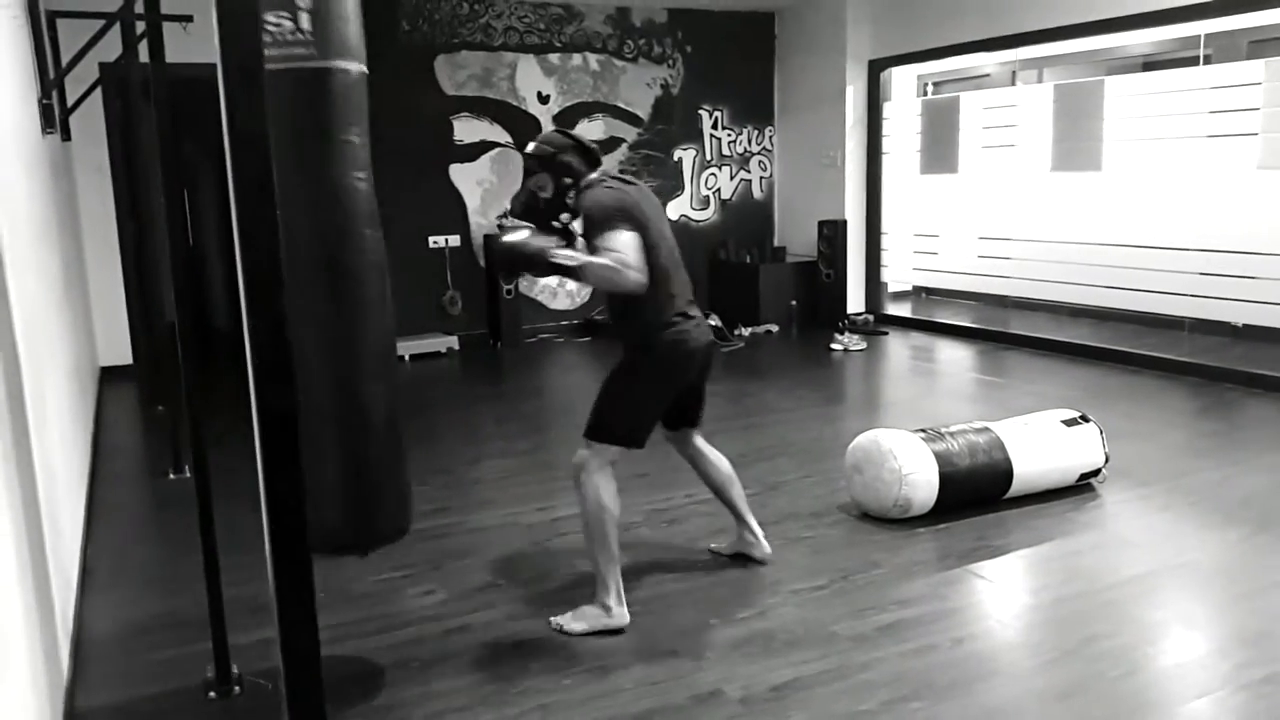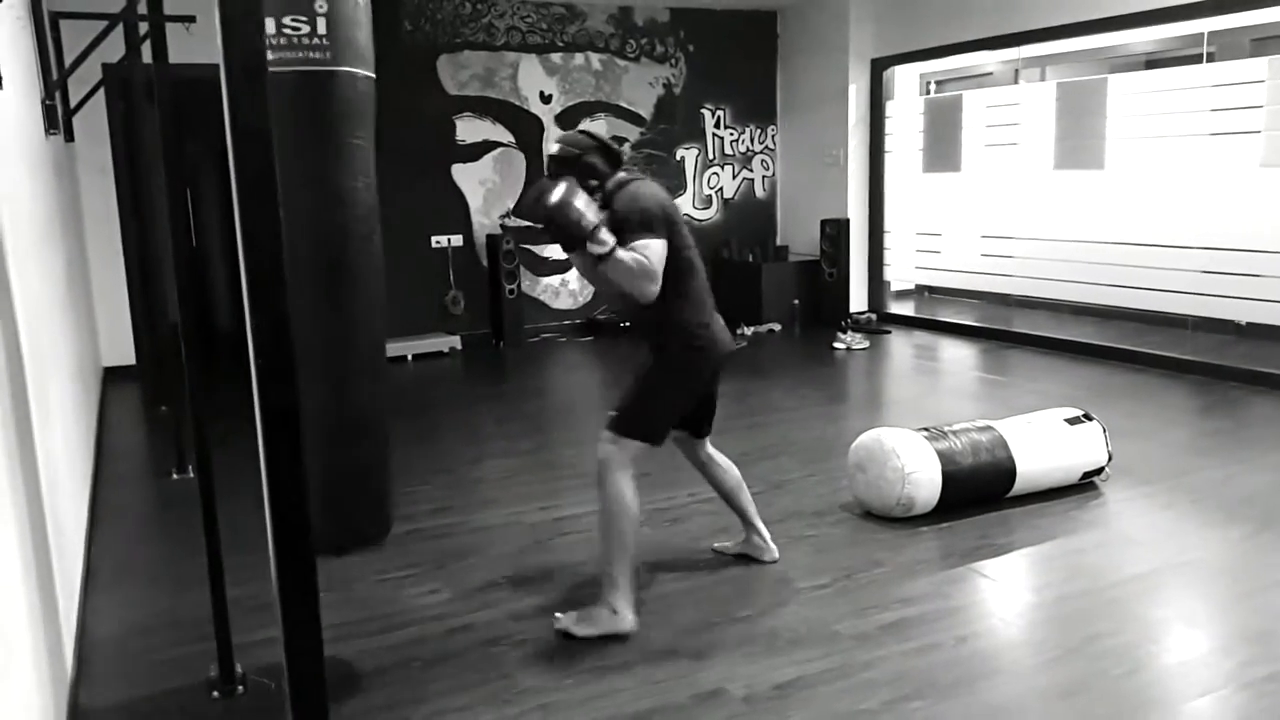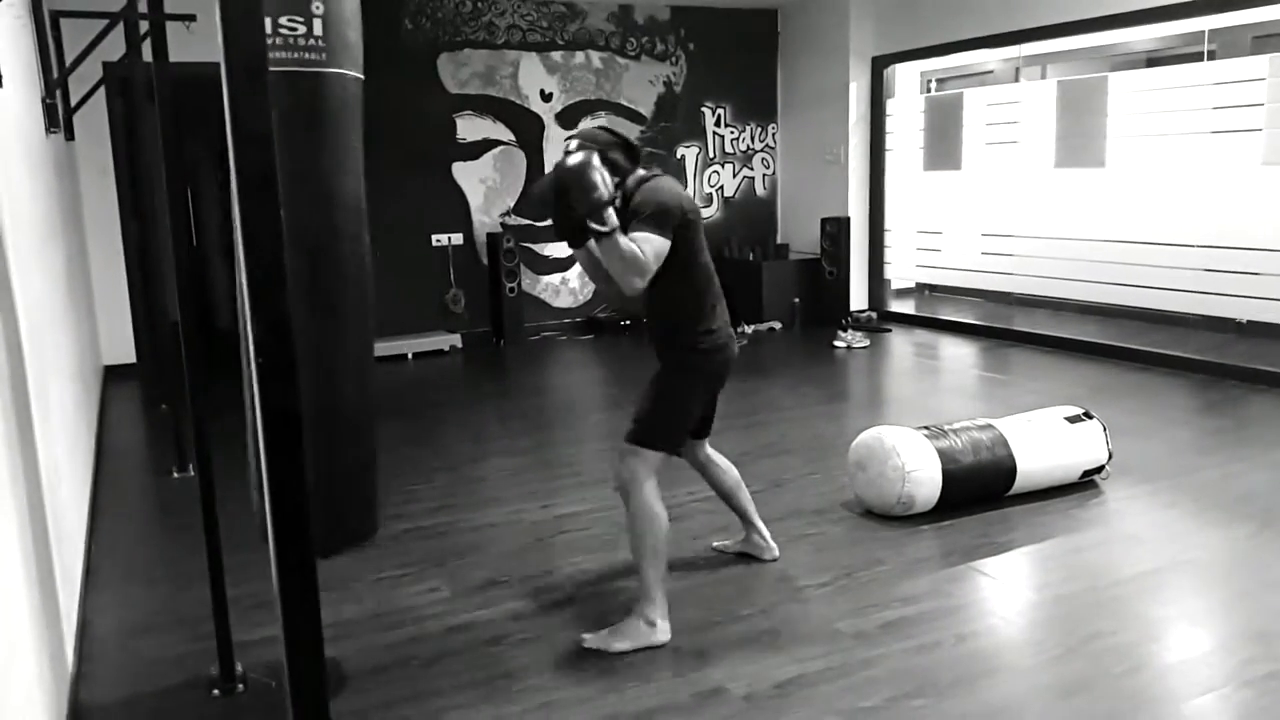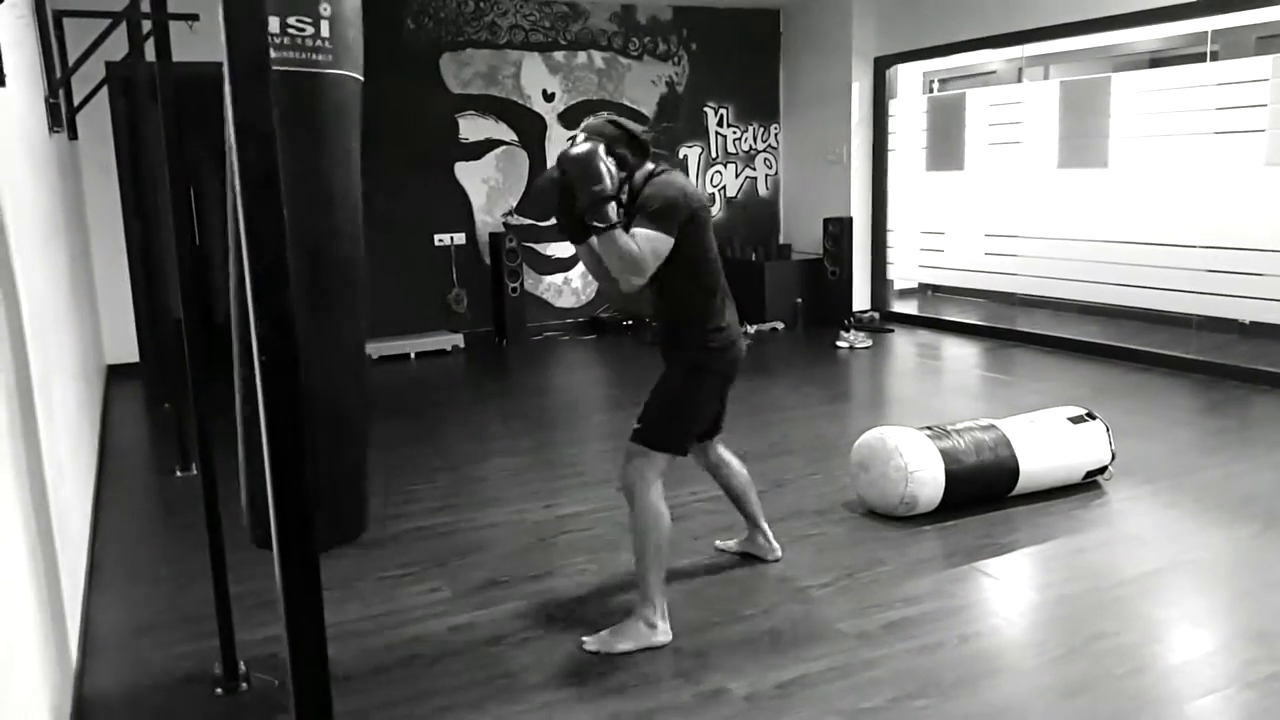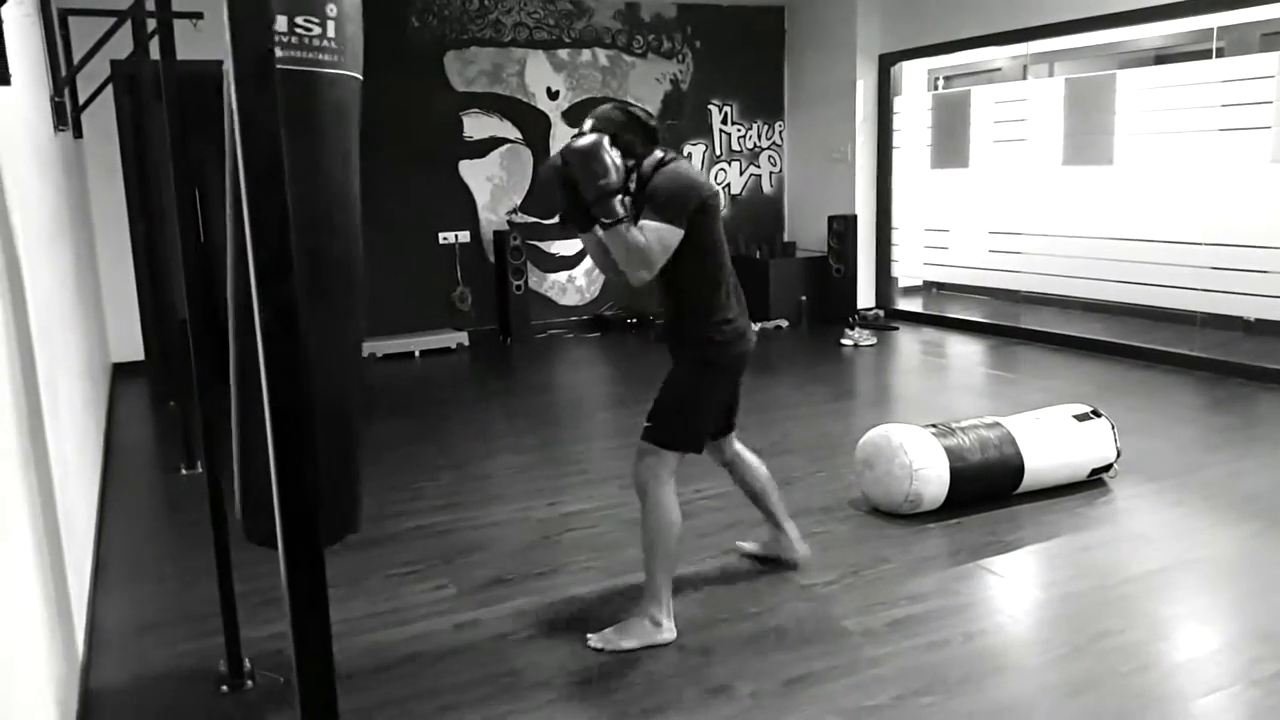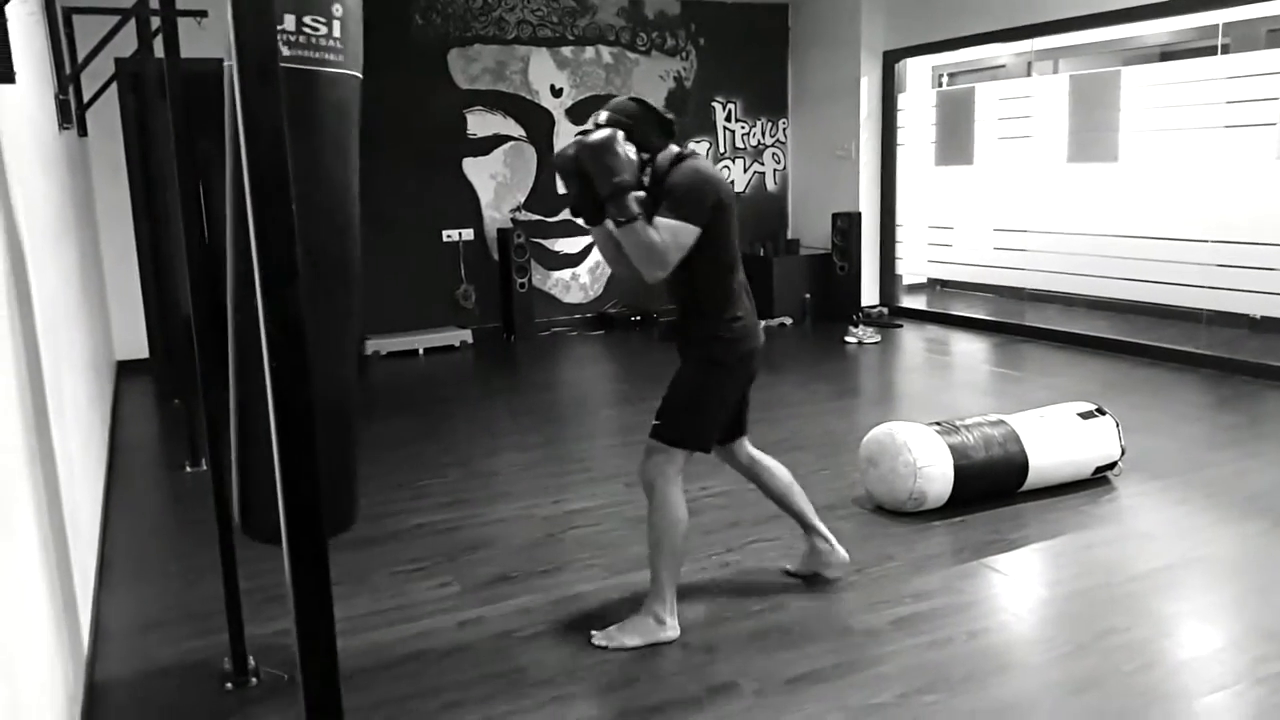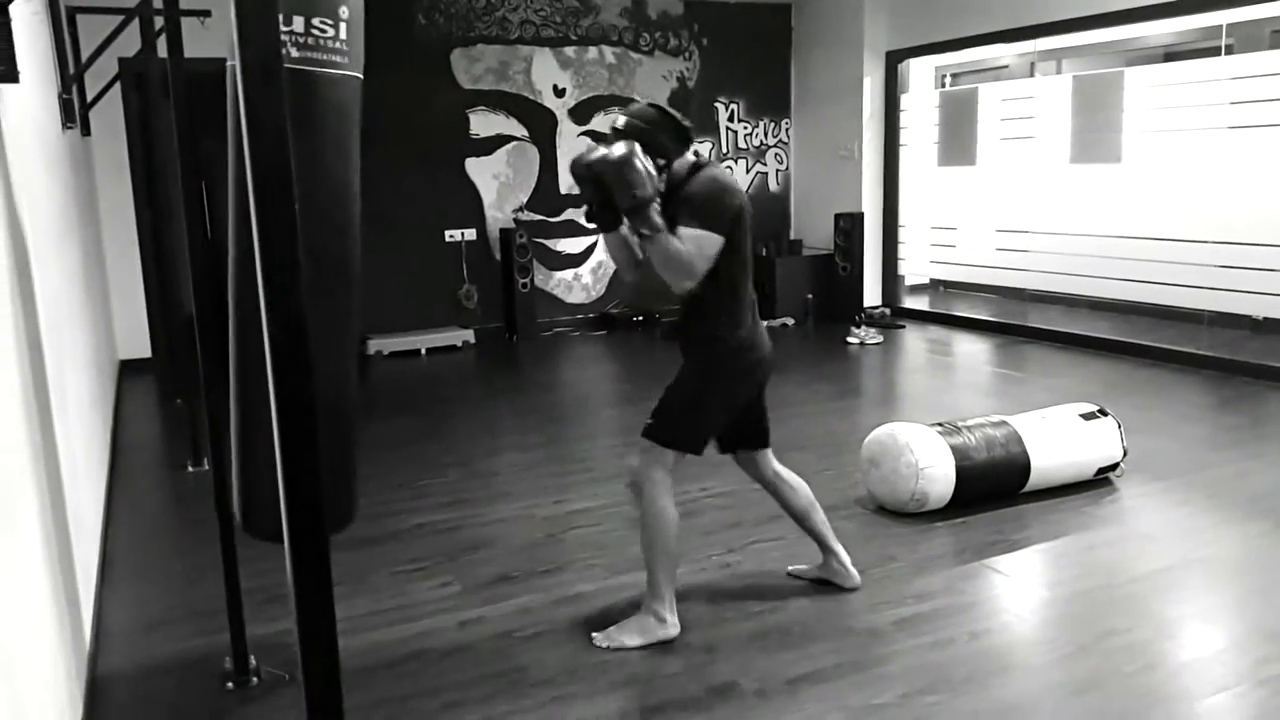
dt=0.1s
person 1, frame 1
left shoulder: (602, 200)
right shoulder: (627, 191)
left elbow: (628, 276)
left wrist: (562, 259)
right wrist: (555, 229)
left hip: (658, 347)
right hip: (691, 338)
left knee: (590, 464)
right knee: (686, 439)
left ankle: (608, 602)
right ankle: (750, 535)
person 1, frame 2
left shoulder: (634, 203)
right shoulder: (636, 195)
left elbow: (645, 286)
right elbow: (612, 282)
left wrist: (592, 234)
right wrist: (575, 240)
left hip: (685, 348)
right hip: (709, 341)
left knee: (613, 459)
right knee: (695, 446)
left ankle: (617, 606)
right ankle: (757, 538)
person 1, frame 3
left shoulder: (657, 198)
right shoulder: (638, 201)
left elbow: (633, 279)
right elbow: (611, 281)
left wrist: (598, 213)
right wrist: (575, 231)
left hip: (694, 352)
right hip: (702, 346)
left knee: (634, 472)
right knee: (695, 448)
left ankle: (650, 618)
right ankle: (756, 536)
person 1, frame 4
left shoulder: (666, 194)
right shoulder: (645, 196)
left elbow: (630, 275)
right elbow: (613, 280)
left wrist: (600, 206)
right wrist: (578, 227)
left hip: (702, 351)
right hip: (710, 344)
left knee: (640, 473)
right knee: (707, 447)
left ankle: (650, 619)
right ankle: (760, 537)
person 1, frame 5
left shoulder: (675, 184)
right shoulder: (651, 187)
left elbow: (638, 269)
right elbow: (618, 269)
left wrist: (606, 200)
right wrist: (582, 213)
left hip: (711, 345)
right hip: (718, 339)
left knee: (652, 472)
right knee: (722, 444)
left ankle: (654, 618)
right ankle: (783, 536)
person 1, frame 6
left shoulder: (692, 180)
right shoulder: (664, 183)
left elbow: (654, 266)
right elbow: (626, 265)
left wrist: (620, 196)
right wrist: (593, 208)
left hip: (718, 345)
right hip: (729, 339)
left knee: (660, 470)
right knee: (737, 451)
left ankle: (660, 614)
right ankle: (822, 546)
person 1, frame 7
left shoulder: (710, 190)
right shoulder: (679, 191)
left elbow: (682, 279)
right elbow: (632, 269)
left wrist: (645, 211)
right wrist: (606, 212)
left hip: (724, 354)
right hip: (745, 351)
left knee: (648, 469)
right knee: (762, 465)
left ankle: (660, 612)
right ankle: (837, 561)
